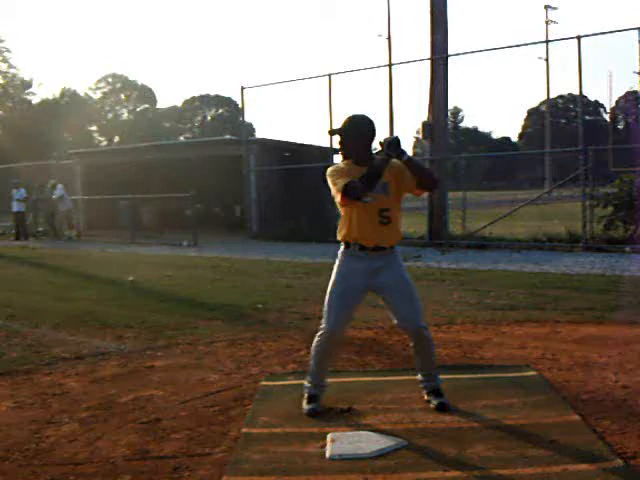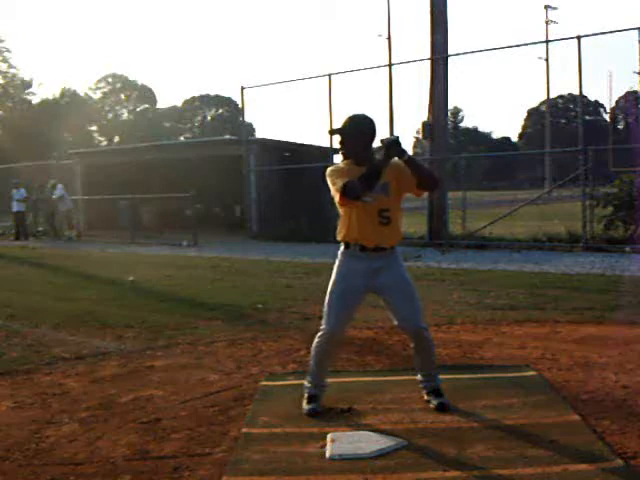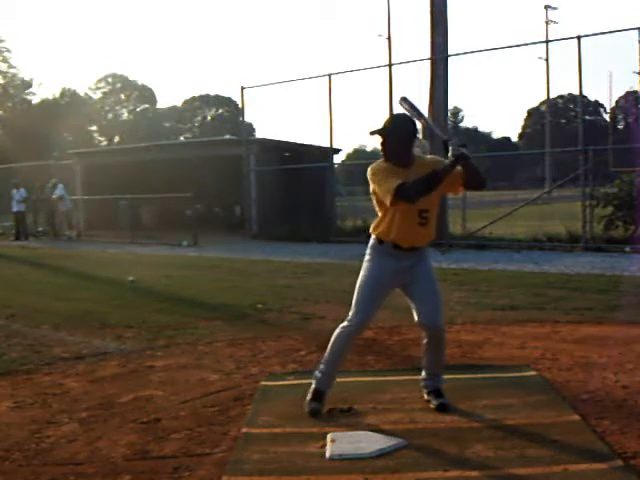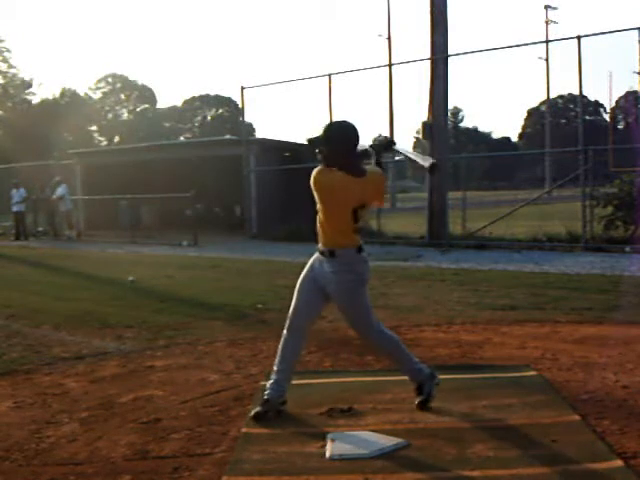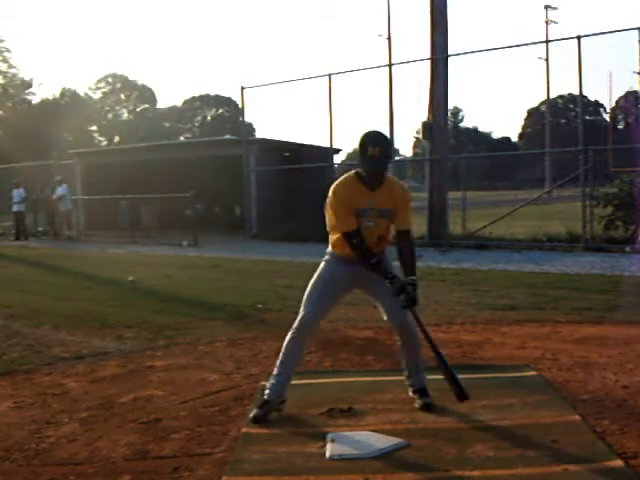
dt=1s
person 1, frame 1
left shoulder: (395, 170)
right shoulder: (337, 172)
left elbow: (431, 184)
right elbow: (357, 190)
left wrist: (400, 155)
right wrist: (385, 156)
left hip: (388, 259)
right hip: (352, 260)
left knee: (417, 327)
right knee: (330, 329)
left ankle: (431, 386)
right ankle: (313, 390)
person 1, frame 2
left shoulder: (395, 170)
right shoulder: (336, 172)
left elbow: (432, 184)
right elbow: (356, 191)
left wrist: (401, 155)
right wrist: (384, 157)
left hip: (388, 260)
right hip: (352, 260)
left knee: (416, 328)
right knee: (330, 330)
left ankle: (431, 386)
right ankle: (313, 390)
person 1, frame 3
left shoulder: (432, 165)
right shoulder: (378, 171)
left elbow: (478, 183)
right elbow: (409, 194)
left wrist: (465, 163)
right wrist: (450, 166)
left hip: (417, 258)
right hip: (383, 255)
left knee: (434, 325)
right knee: (356, 322)
left ankle: (432, 385)
right ankle: (320, 384)
person 1, frame 4
left shoulder: (321, 179)
right shoulder: (375, 176)
left wrist: (364, 154)
right wrist: (376, 156)
left hip: (344, 265)
right hip: (323, 259)
left knee: (369, 330)
right knee: (295, 324)
left ankle: (422, 376)
right ankle: (275, 395)
person 1, frame 5
left shoulder: (398, 192)
right shoulder: (341, 191)
left elbow: (404, 239)
right elbow: (355, 243)
left wrist: (411, 280)
right wrist: (390, 278)
left hip: (378, 261)
right hip: (339, 263)
left knee: (405, 323)
right knee: (304, 324)
left ankle: (417, 385)
right ankle: (274, 395)
